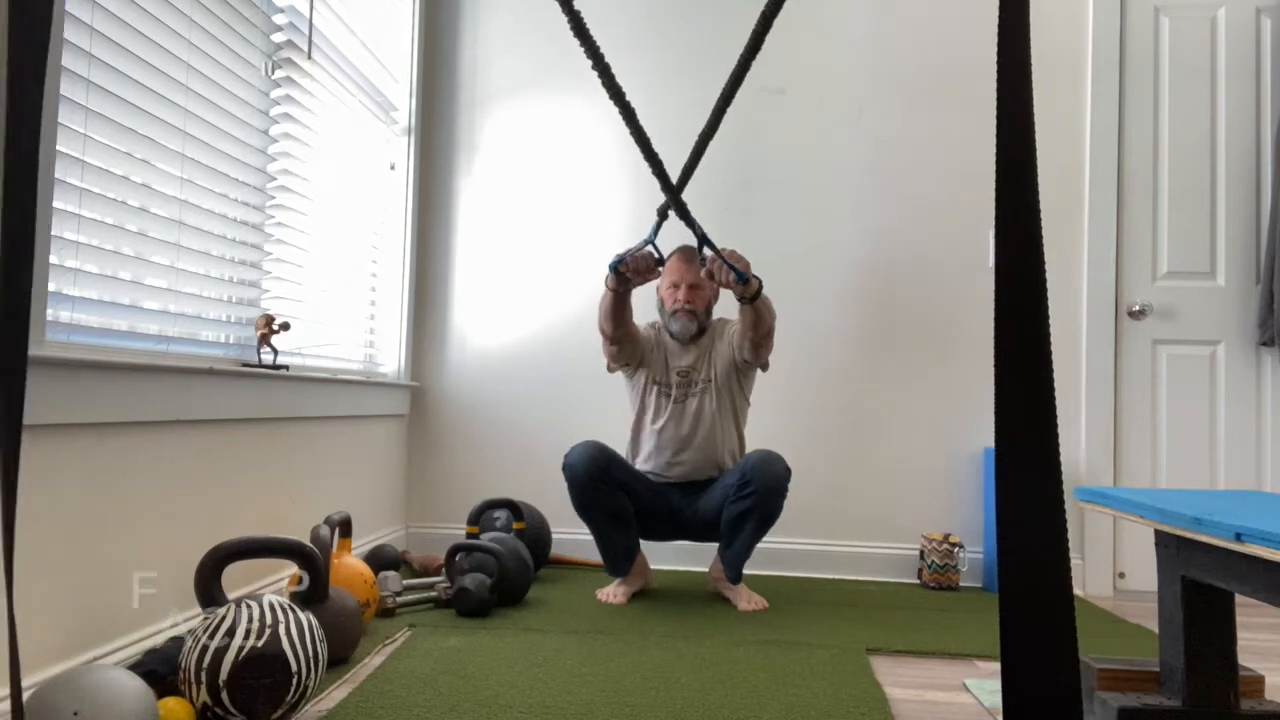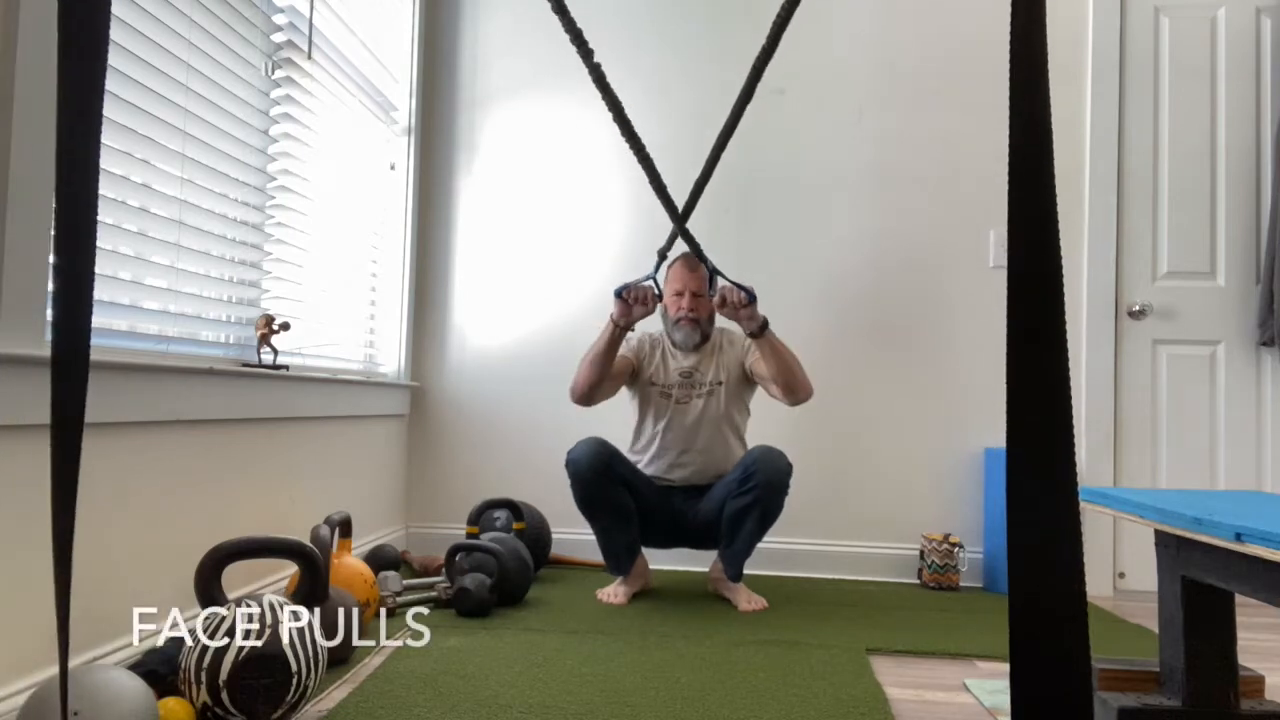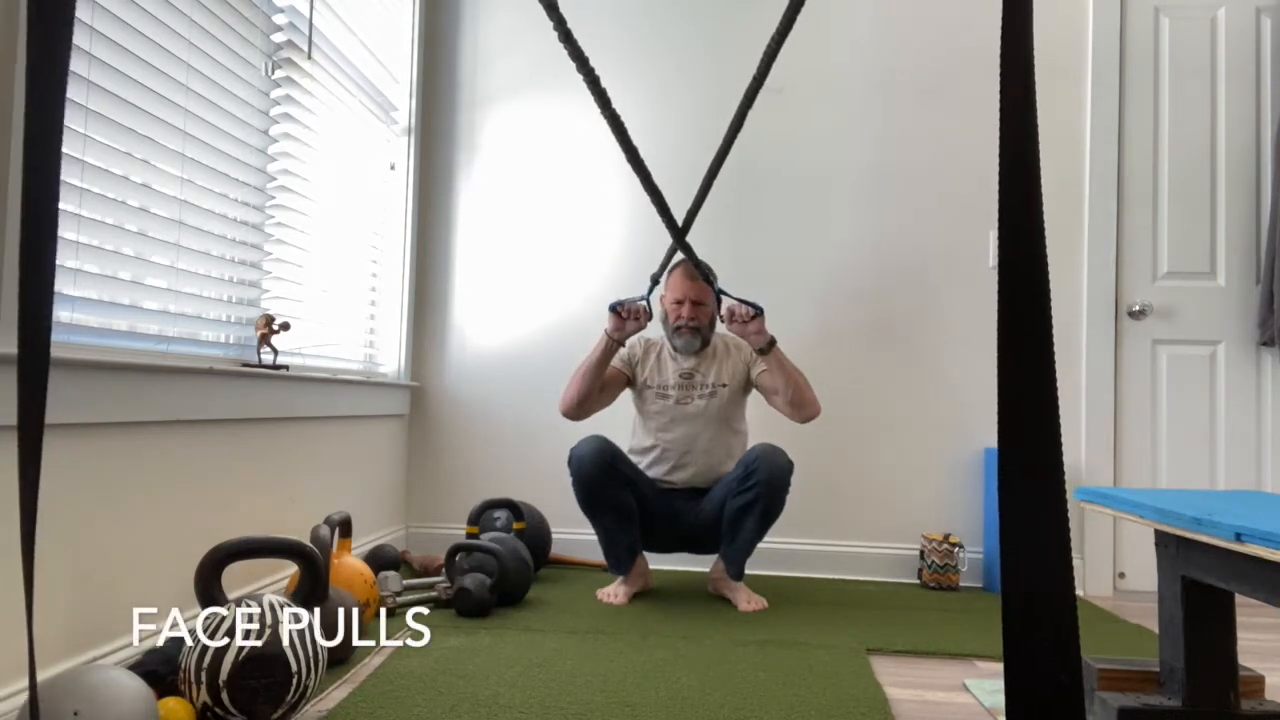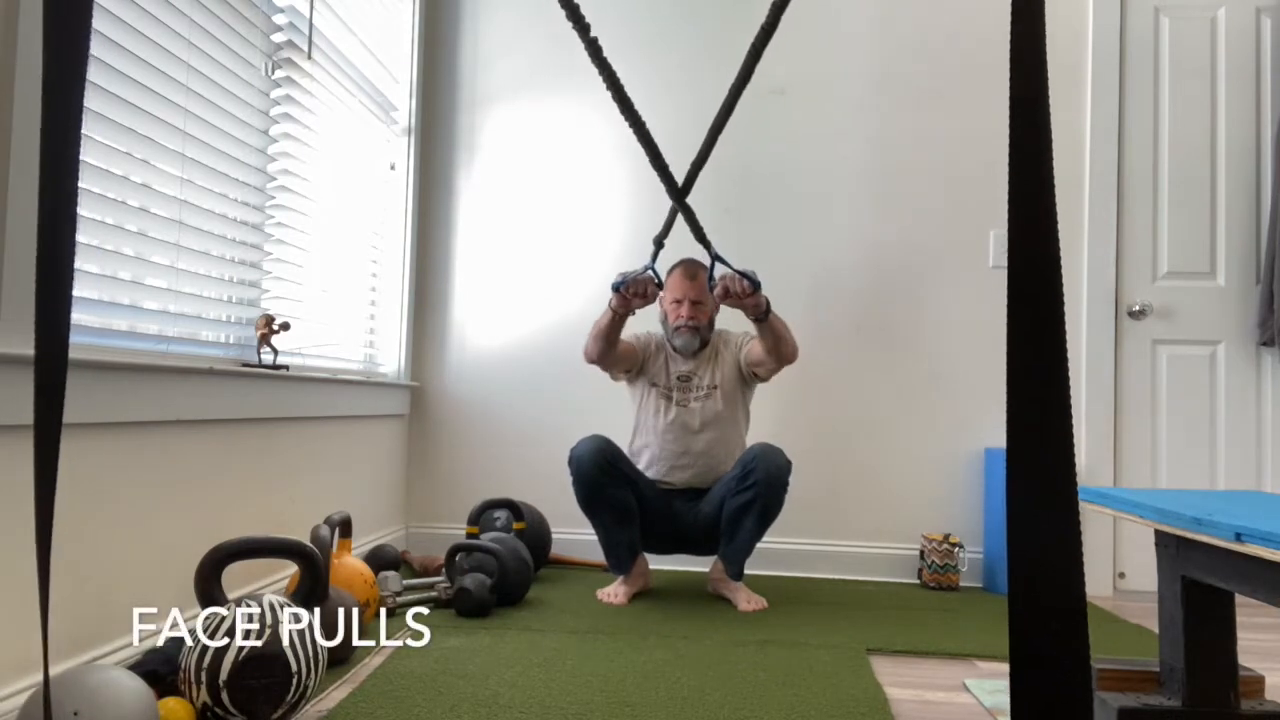
dt=0.7s
person 1, frame 1
left shoulder: (731, 341)
right shoulder: (641, 344)
left elbow: (761, 331)
right elbow: (612, 330)
left wrist: (749, 289)
right wrist: (618, 285)
left hip: (715, 498)
right hip: (649, 496)
left knee: (768, 468)
right knee: (583, 460)
left ankle: (727, 573)
right ankle: (629, 570)
person 1, frame 2
left shoulder: (740, 348)
right shoulder: (641, 348)
left elbow: (798, 393)
right elbow: (582, 393)
left wrist: (755, 325)
right wrist: (619, 322)
left hip: (715, 504)
right hip: (650, 502)
left knee: (770, 464)
right knee: (586, 456)
left ankle: (727, 574)
right ankle: (630, 571)
person 1, frame 3
left shoulder: (741, 354)
right shoulder: (639, 353)
left elbow: (805, 410)
right elbow: (572, 408)
left wrist: (762, 342)
right wrist: (612, 338)
left hip: (716, 509)
right hip: (651, 506)
left knee: (771, 461)
right knee: (588, 454)
left ankle: (728, 573)
right ankle: (630, 571)
person 1, frame 4
left shoulder: (736, 351)
right shoulder: (642, 352)
left elbow: (784, 353)
right elbow: (596, 352)
left wrist: (758, 308)
right wrist: (619, 308)
left hip: (715, 510)
right hip: (649, 508)
left knee: (769, 460)
right knee: (589, 453)
left ankle: (727, 573)
right ankle: (630, 570)
